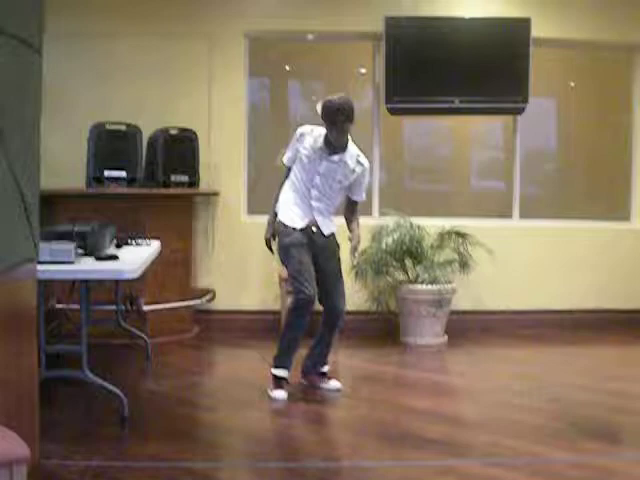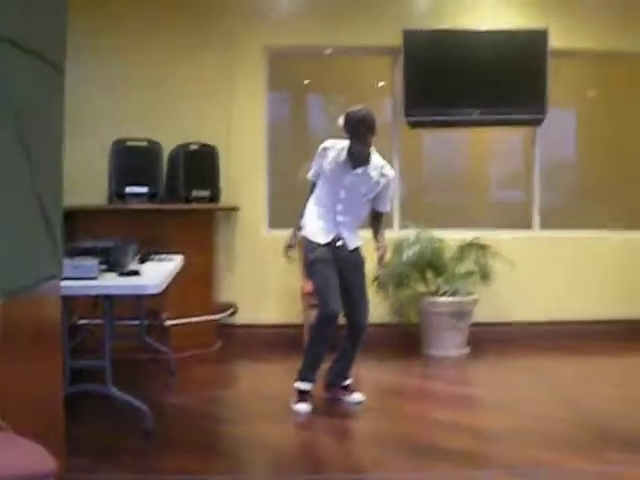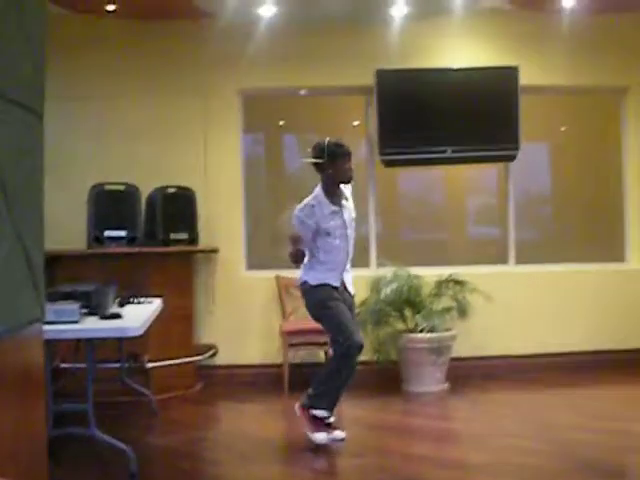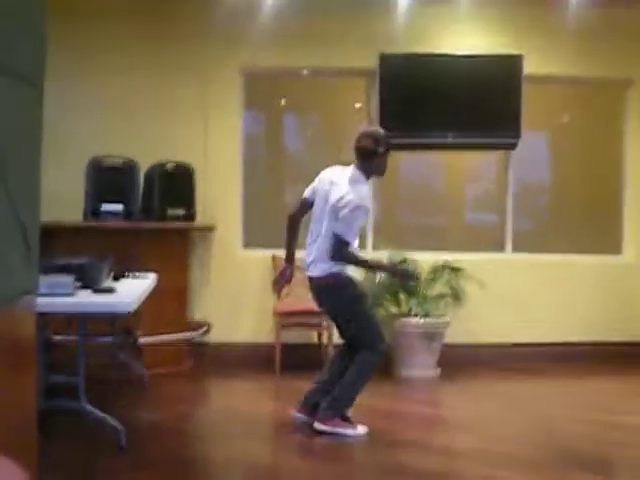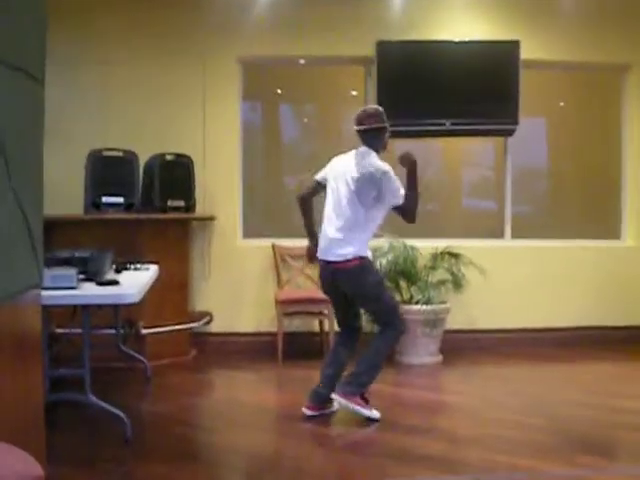
dt=0.7s
person 1, frame 1
left shoulder: (358, 165)
right shoulder: (304, 136)
left elbow: (351, 206)
right elbow: (286, 177)
left wrist: (354, 230)
right wrist: (272, 219)
left hip: (324, 233)
right hip: (292, 227)
left knee: (336, 307)
right knee: (305, 295)
left ankle: (314, 368)
right ankle: (280, 371)
person 1, frame 2
left shoulder: (383, 175)
right shoulder: (327, 152)
left elbow: (377, 217)
right elbow: (313, 193)
left wrist: (381, 239)
right wrist: (296, 231)
left hip: (349, 247)
right hip: (317, 241)
left knee: (359, 320)
right knee: (330, 310)
left ankle: (337, 381)
right ankle: (304, 384)
person 1, frame 3
left shoulder: (346, 193)
right shoulder: (308, 210)
right elbow: (297, 257)
right wrist: (298, 252)
left hip: (343, 285)
right hip: (319, 288)
left knee: (346, 352)
right knee: (352, 343)
left ankle: (322, 412)
right ankle: (311, 405)
person 1, frame 4
left shoulder: (330, 174)
right shoulder: (359, 200)
left elbow: (294, 217)
right elbow: (338, 252)
left wrist: (289, 263)
right wrist: (384, 268)
left hip: (318, 275)
right hip: (333, 278)
left knee: (355, 343)
right knee: (374, 345)
left ankle: (312, 404)
right ankle: (331, 413)
person 1, frame 5
left shoulder: (338, 162)
right shoulder: (379, 169)
left elbow: (304, 197)
right elbow: (409, 215)
left wrist: (313, 240)
right wrist: (413, 172)
left hip: (326, 262)
right hip: (354, 263)
left knee: (348, 331)
right knee: (392, 326)
left ankle: (320, 399)
right ankle: (352, 390)
